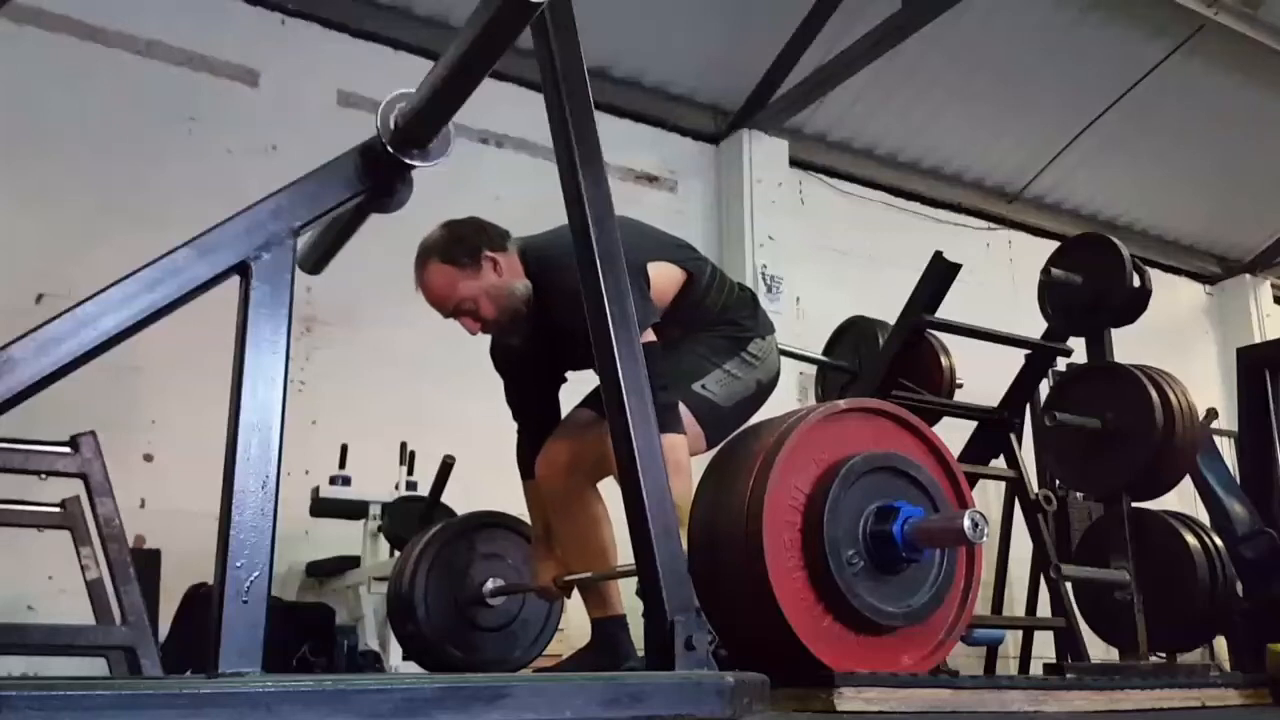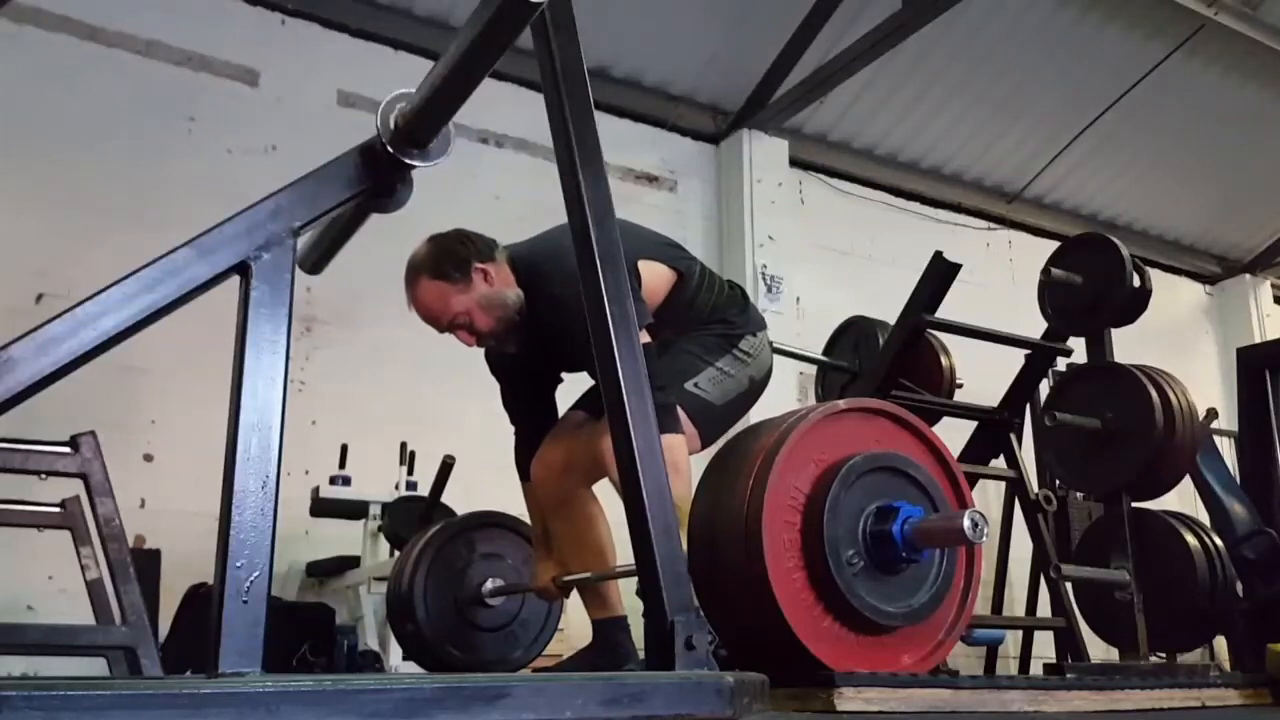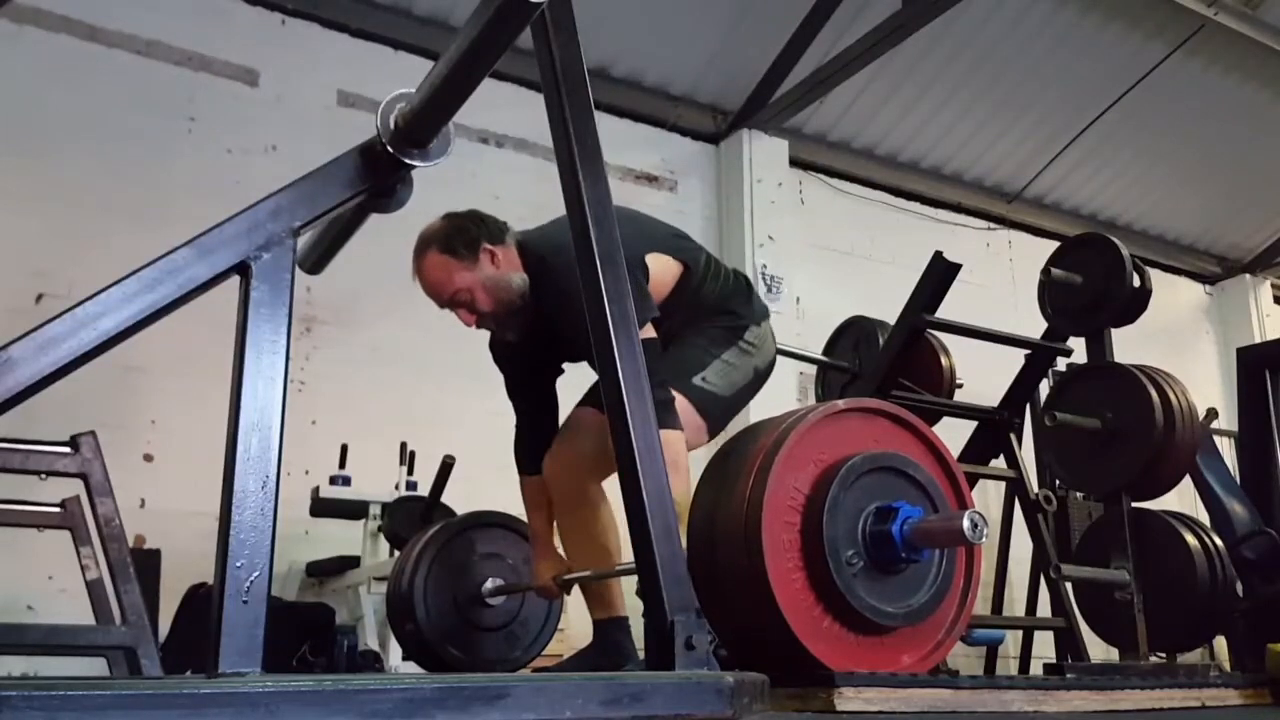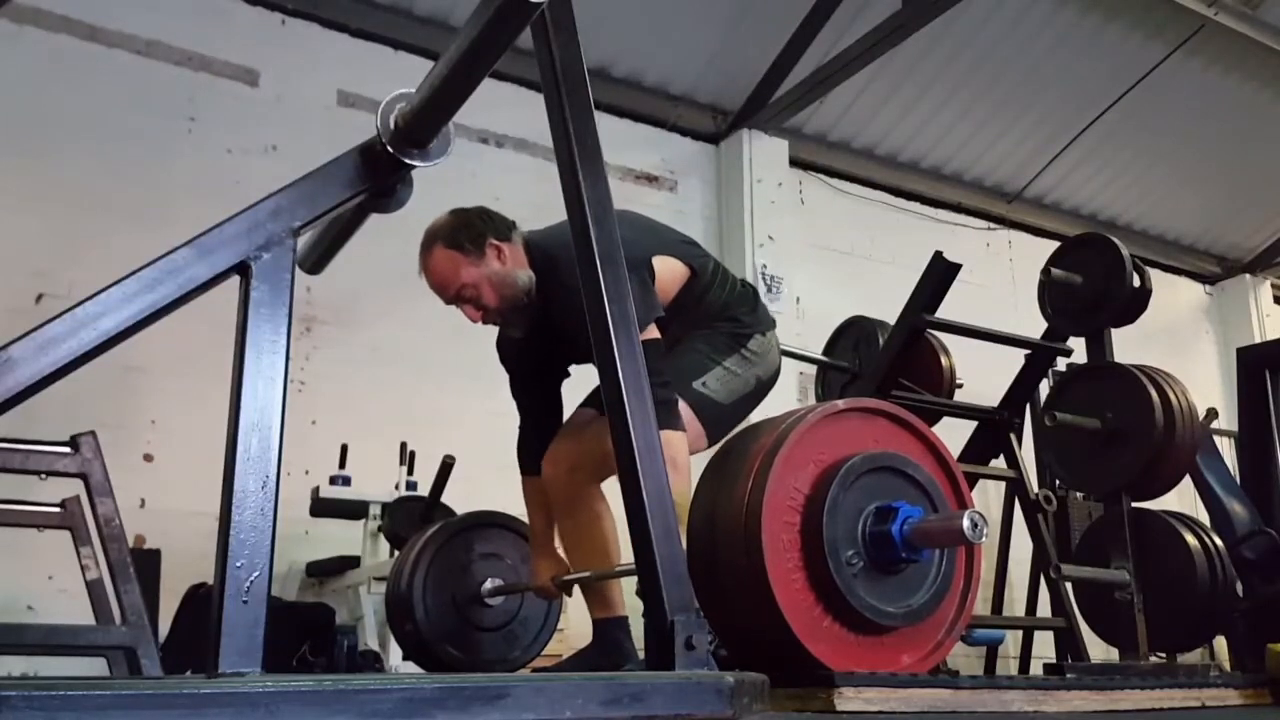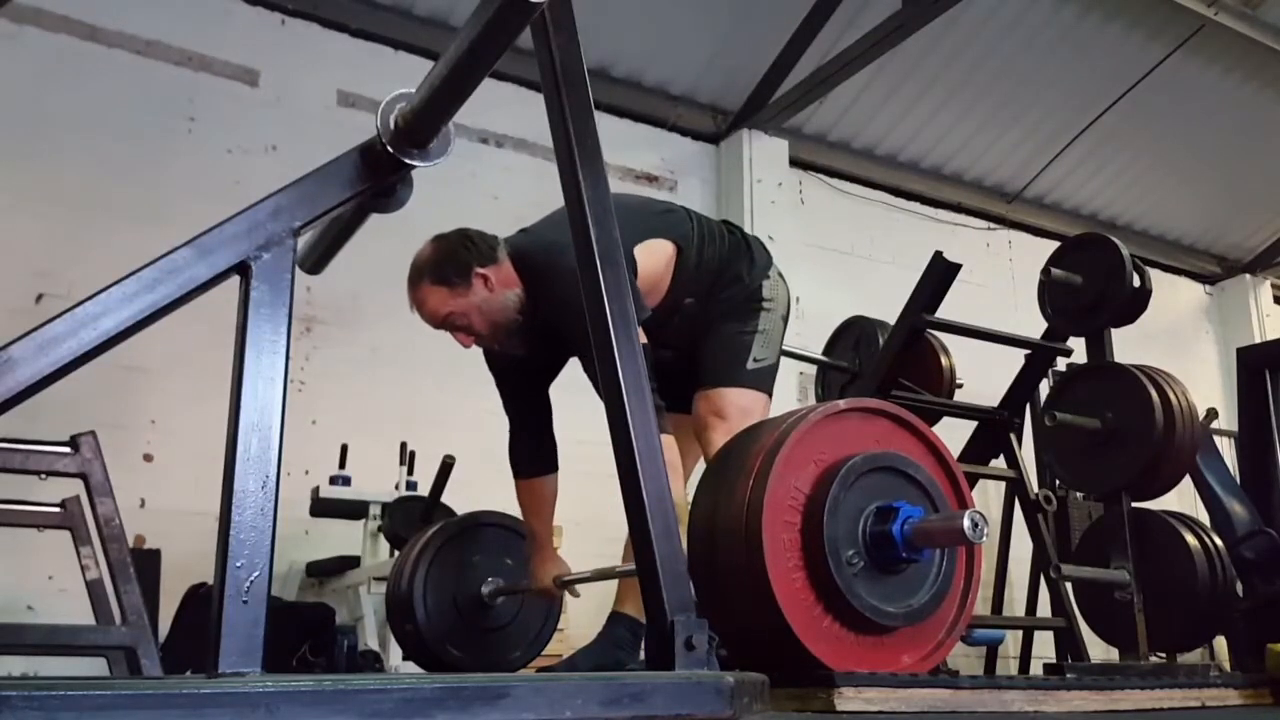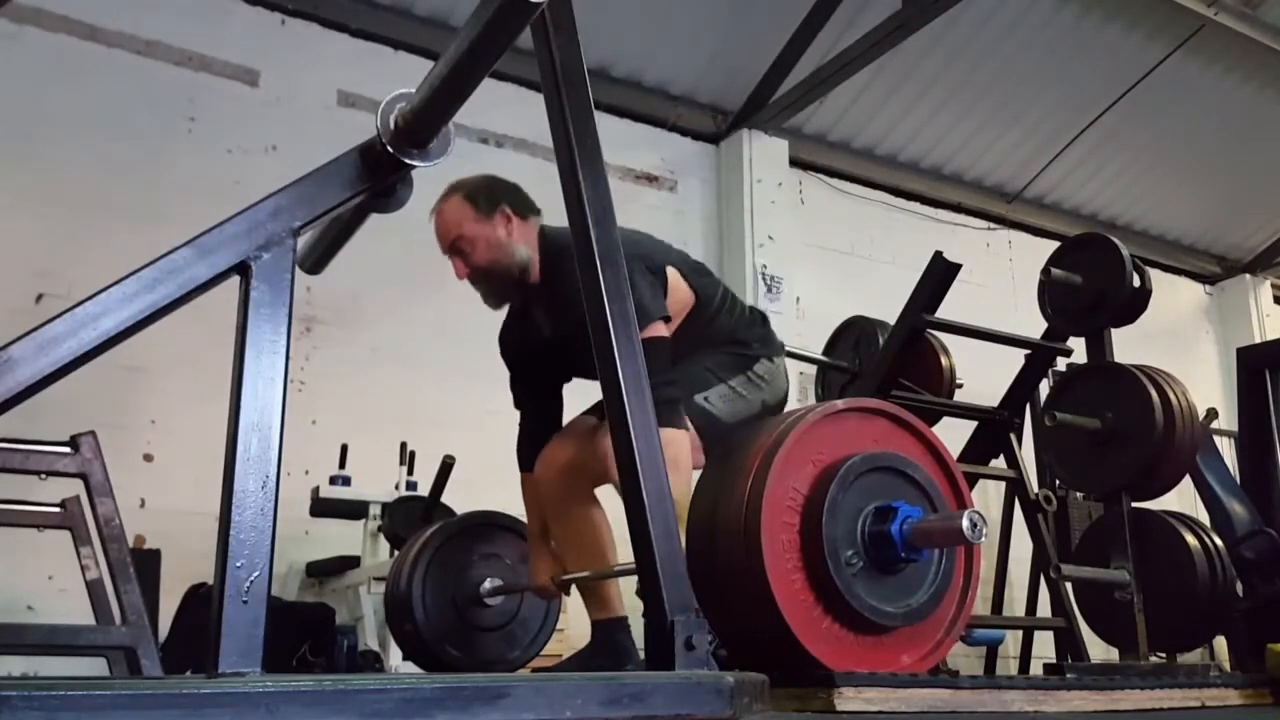
dt=0.7s
person 1, frame 1
left shoulder: (580, 276)
right shoulder: (514, 335)
left elbow: (653, 404)
right elbow: (535, 437)
right wrist: (544, 553)
left hip: (732, 342)
right hip: (669, 354)
right knee: (558, 464)
right ankle: (611, 642)
person 1, frame 2
left shoulder: (573, 279)
right shoulder: (508, 337)
left elbow: (652, 403)
right elbow: (533, 439)
left wrist: (680, 544)
right wrist: (544, 554)
left hip: (725, 340)
right hip: (658, 352)
right knee: (555, 466)
right ankle: (611, 642)
person 1, frame 3
left shoulder: (579, 269)
right shoulder: (513, 328)
left elbow: (651, 397)
right elbow: (534, 433)
right wrist: (542, 551)
left hip: (728, 330)
right hip: (664, 343)
right knee: (567, 464)
right ankle: (612, 642)
person 1, frame 4
left shoulder: (585, 268)
right shoulder: (520, 328)
left elbow: (653, 399)
right elbow: (538, 432)
right wrist: (542, 550)
left hip: (733, 337)
right hip: (661, 352)
right knee: (564, 464)
right ankle: (611, 641)
person 1, frame 5
left shoulder: (572, 277)
right shoulder: (510, 328)
right elbow: (530, 439)
right wrist: (541, 551)
left hip: (739, 294)
right hip: (675, 322)
left knee: (727, 447)
right ankle: (620, 640)
person 1, frame 6
right shoulder: (525, 328)
left elbow: (658, 401)
right elbow: (537, 432)
right wrist: (539, 548)
left hip: (742, 365)
right hip: (683, 369)
right knee: (558, 467)
right ankle: (612, 641)
